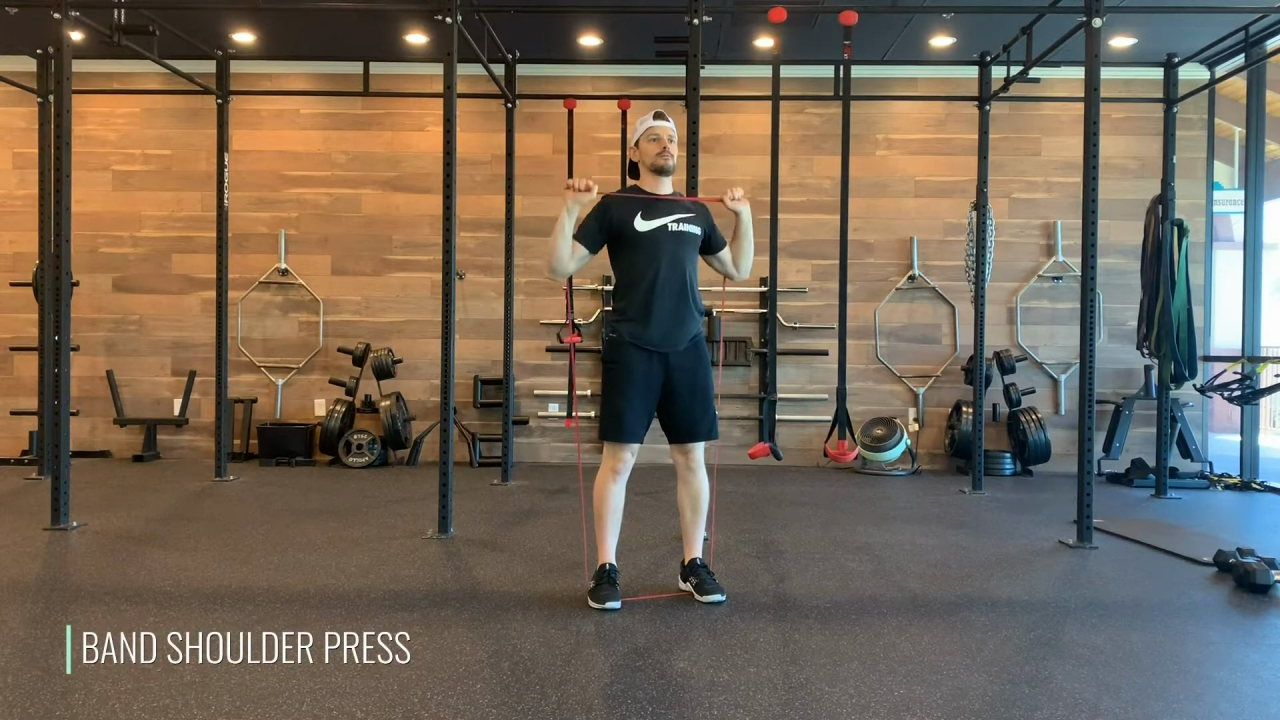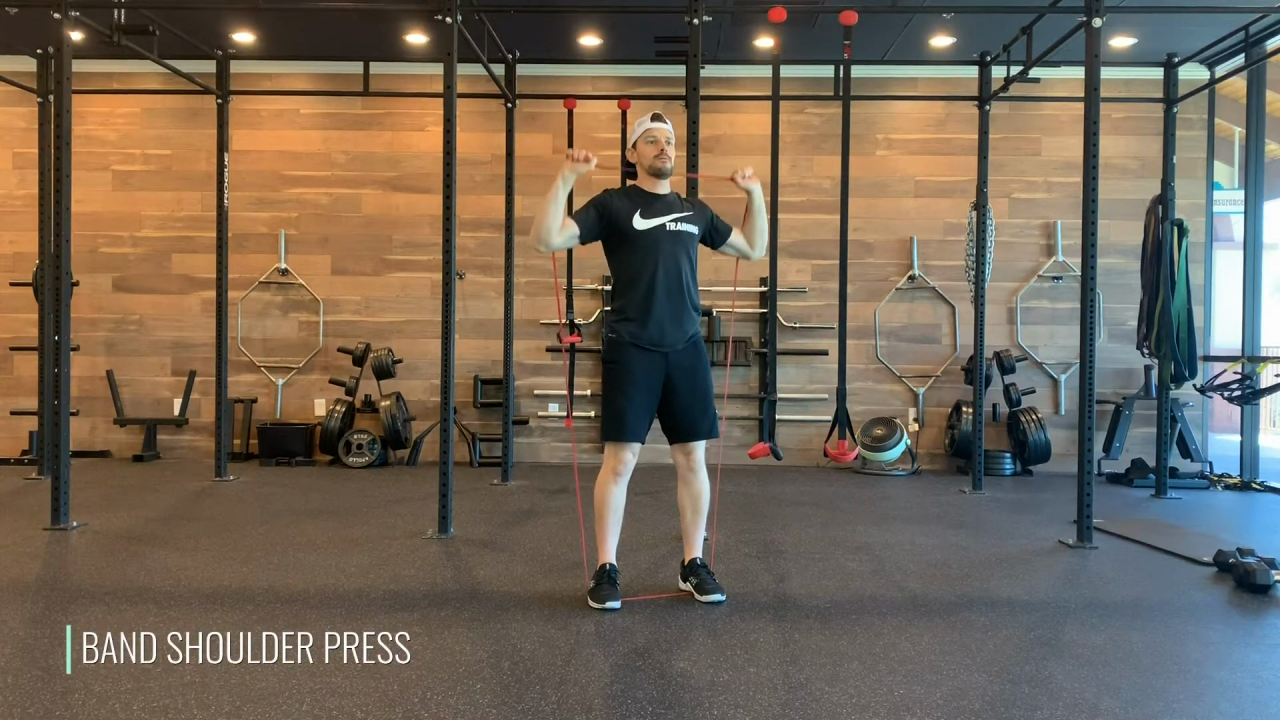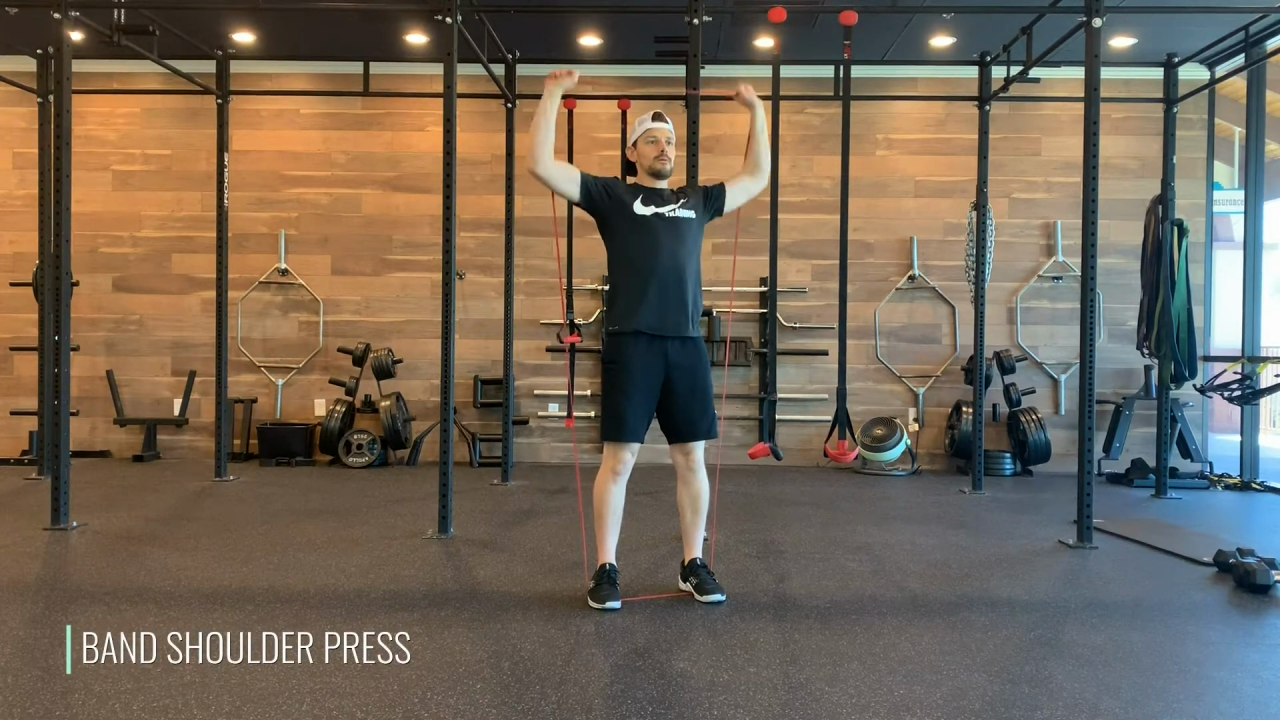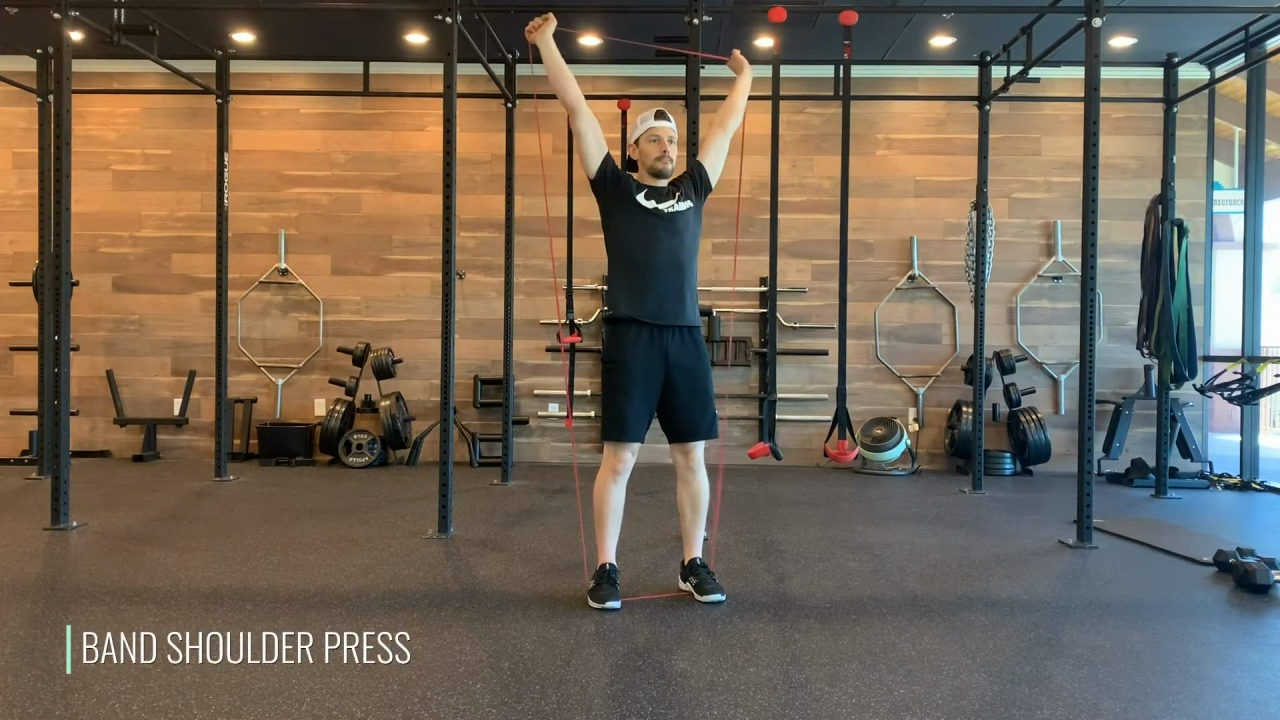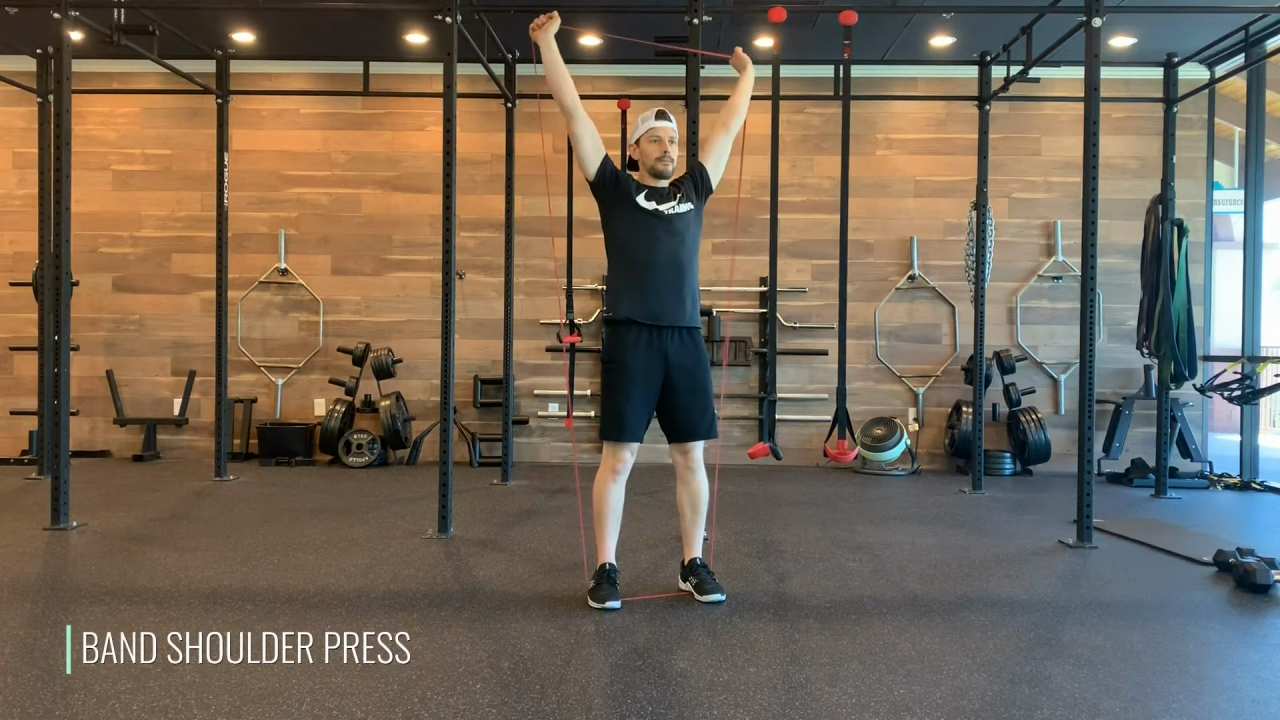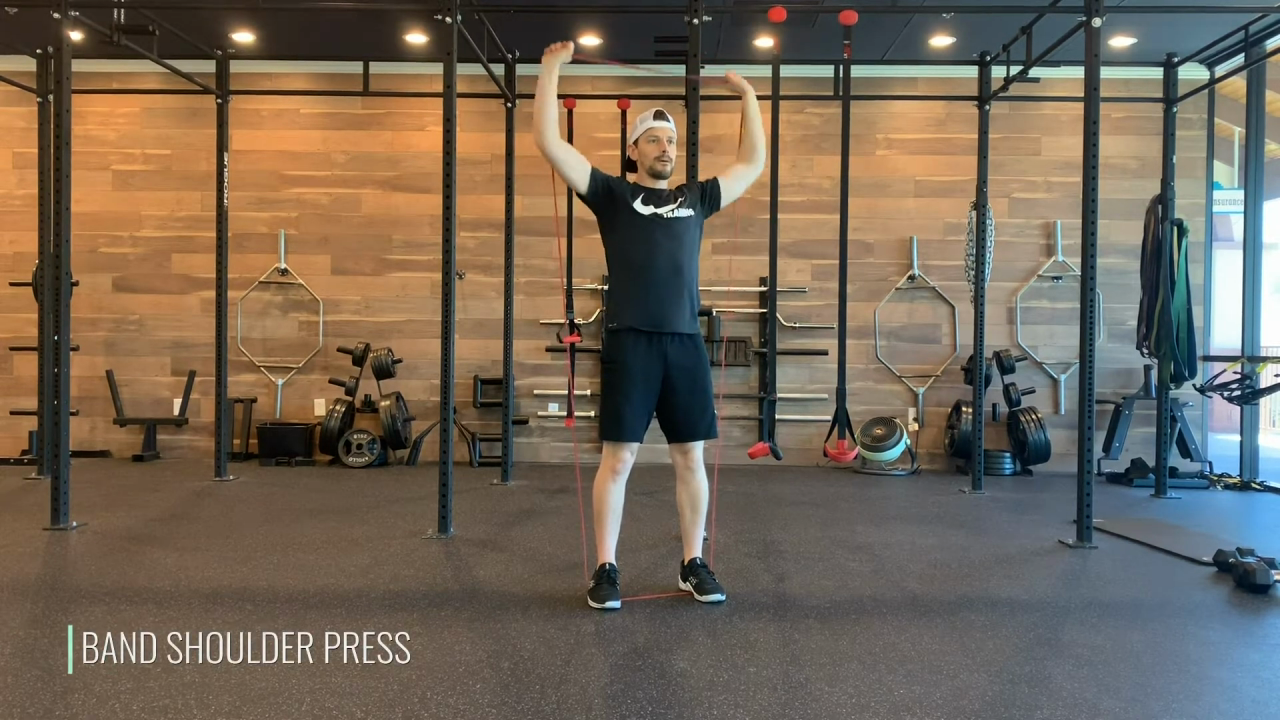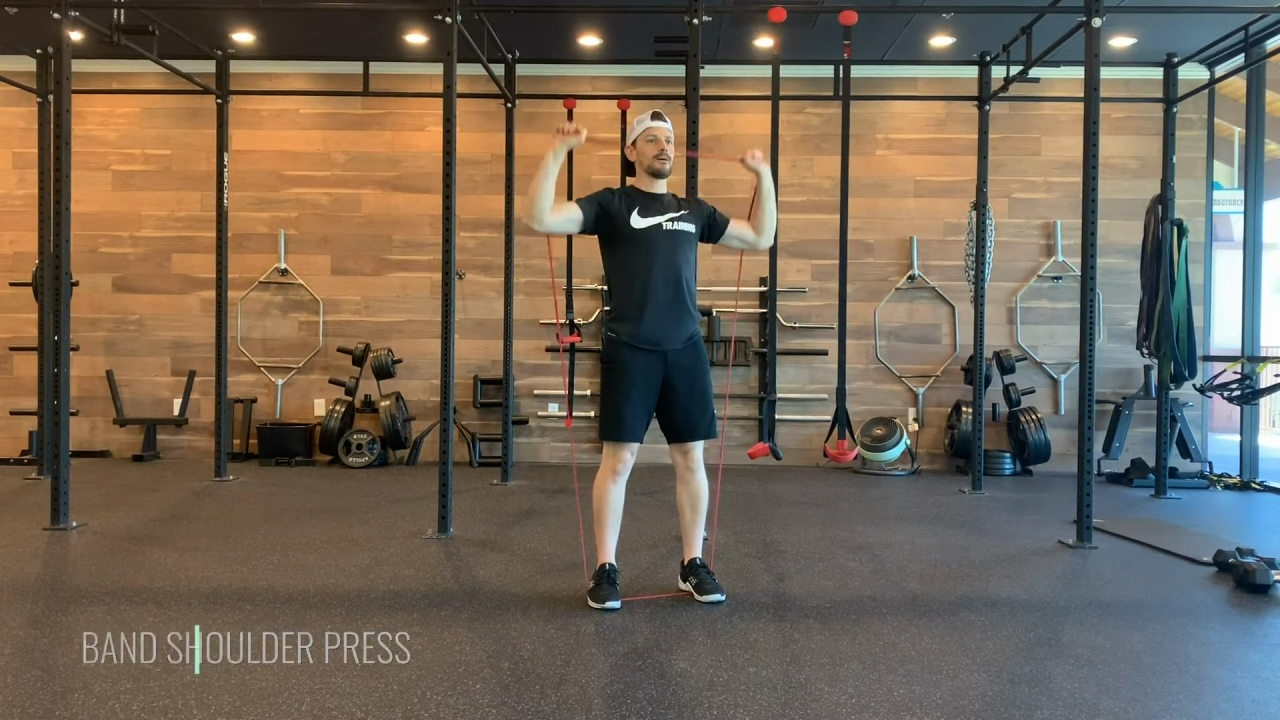
dt=0.3s
person 1, frame 1
left shoulder: (697, 211)
right shoulder: (614, 206)
left elbow: (739, 270)
right elbow: (559, 268)
left wrist: (743, 215)
right wrist: (569, 211)
left hip: (688, 348)
right hip: (632, 348)
left knee: (691, 458)
right knee: (618, 459)
left ankle: (693, 565)
right ankle: (605, 570)
person 1, frame 2
left shoulder: (695, 210)
right shoulder: (612, 203)
left elbow: (753, 249)
right elbow: (545, 239)
left wrist: (754, 195)
right wrist: (564, 180)
left hip: (687, 347)
right hip: (631, 348)
left knee: (692, 458)
right knee: (619, 460)
left ankle: (693, 564)
right ankle: (606, 569)
person 1, frame 3
left shoulder: (697, 202)
right shoulder: (612, 197)
left elbow: (757, 176)
right elbow: (542, 165)
left wrist: (756, 112)
right wrist: (553, 96)
left hip: (687, 344)
right hip: (631, 343)
left knee: (692, 457)
right knee: (618, 459)
left ankle: (693, 563)
right ankle: (605, 568)
person 1, frame 4
left shoulder: (692, 189)
right shoulder: (615, 187)
left elbow: (726, 126)
right elbow: (576, 108)
left wrist: (743, 73)
right wrist: (545, 42)
left hip: (687, 340)
right hip: (632, 341)
left knee: (691, 457)
right knee: (618, 459)
left ankle: (693, 563)
right ankle: (606, 568)
person 1, frame 5
left shoulder: (694, 190)
right shoulder: (614, 188)
left elbow: (729, 127)
right elbow: (573, 112)
left wrist: (746, 72)
right wrist: (547, 43)
left hip: (686, 340)
right hip: (630, 340)
left knee: (691, 457)
right knee: (618, 458)
left ankle: (693, 563)
right ankle: (605, 569)
person 1, frame 6
left shoulder: (696, 199)
right shoulder: (612, 196)
left elbow: (752, 162)
right elbow: (549, 141)
left wrist: (748, 96)
right wrist: (551, 68)
left hip: (686, 344)
right hip: (630, 345)
left knee: (691, 457)
right knee: (618, 459)
left ankle: (693, 563)
right ankle: (605, 568)
person 1, frame 7
left shoulder: (693, 209)
right shoulder: (610, 203)
left elbow: (762, 238)
right elbow: (539, 218)
left wrist: (763, 177)
right wrist: (556, 152)
left hip: (685, 348)
right hip: (629, 349)
left knee: (691, 458)
right knee: (618, 460)
left ankle: (693, 564)
right ankle: (605, 570)
